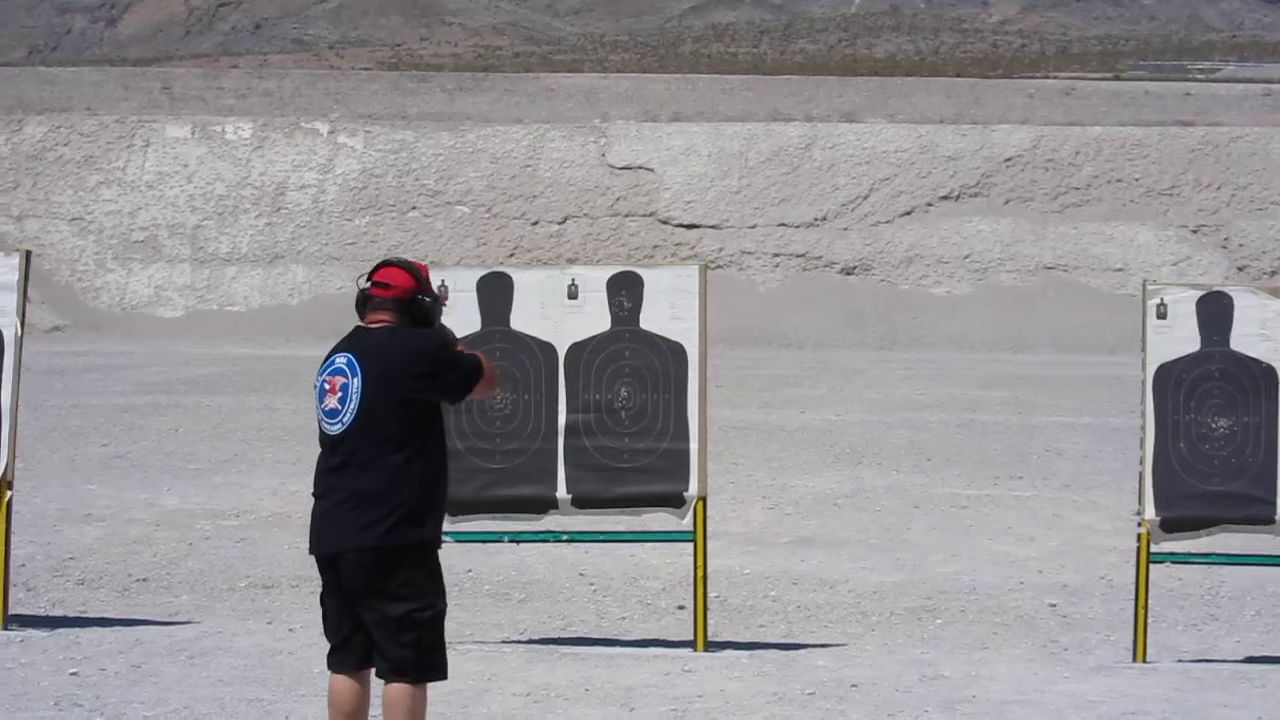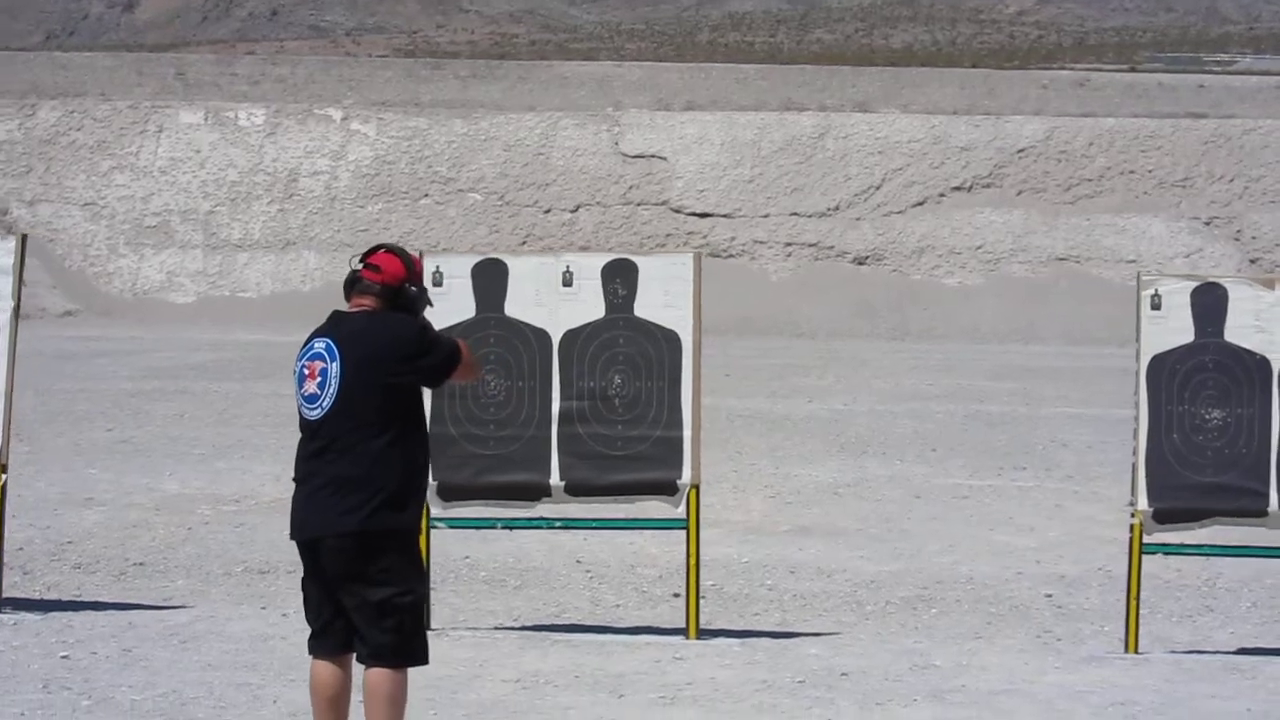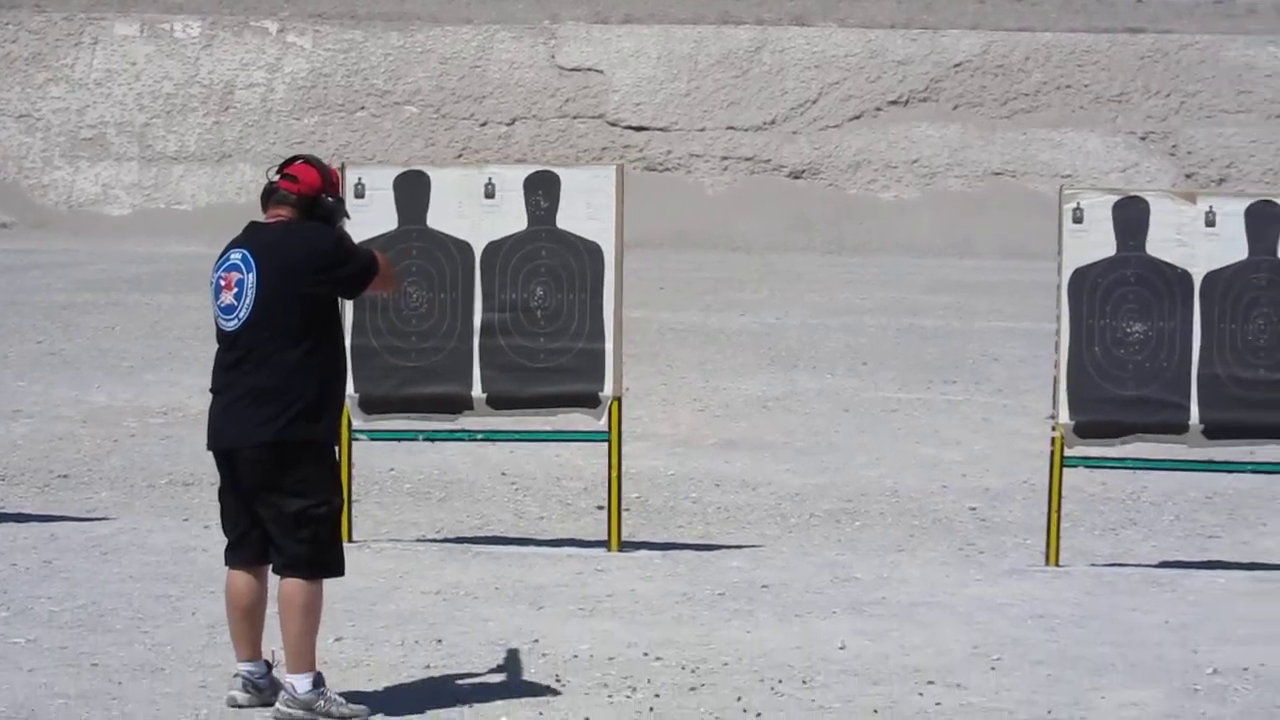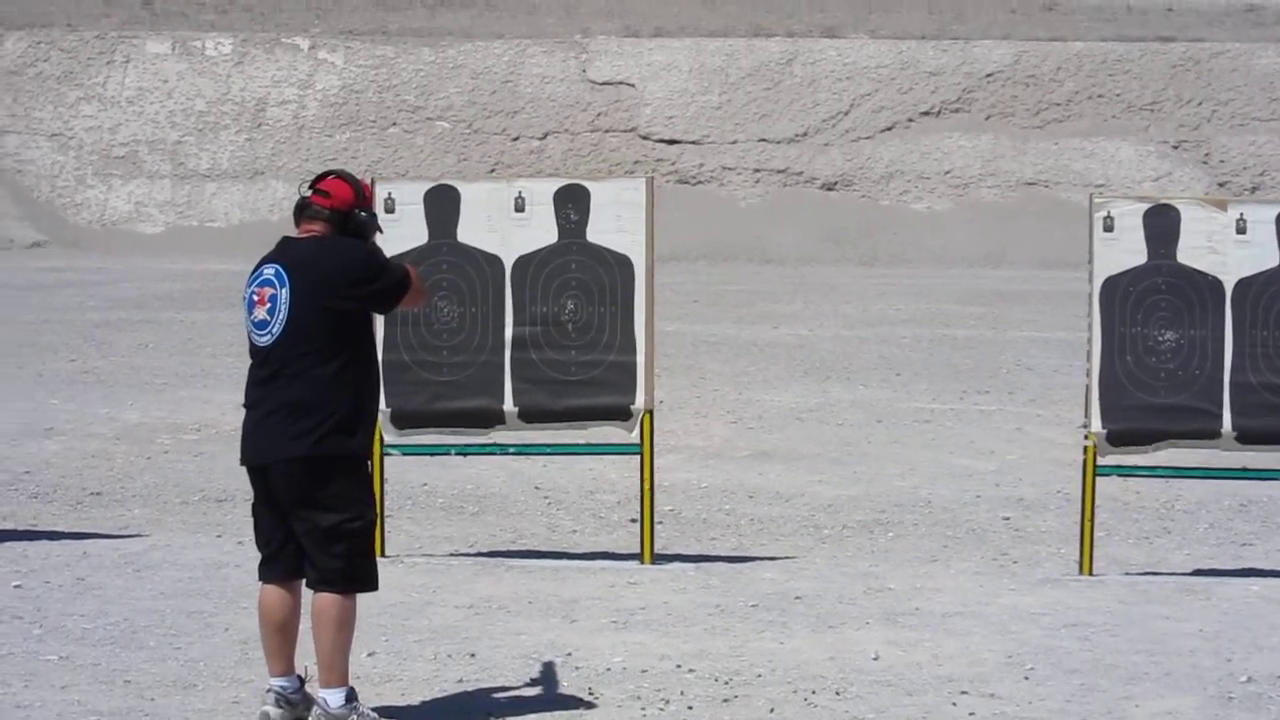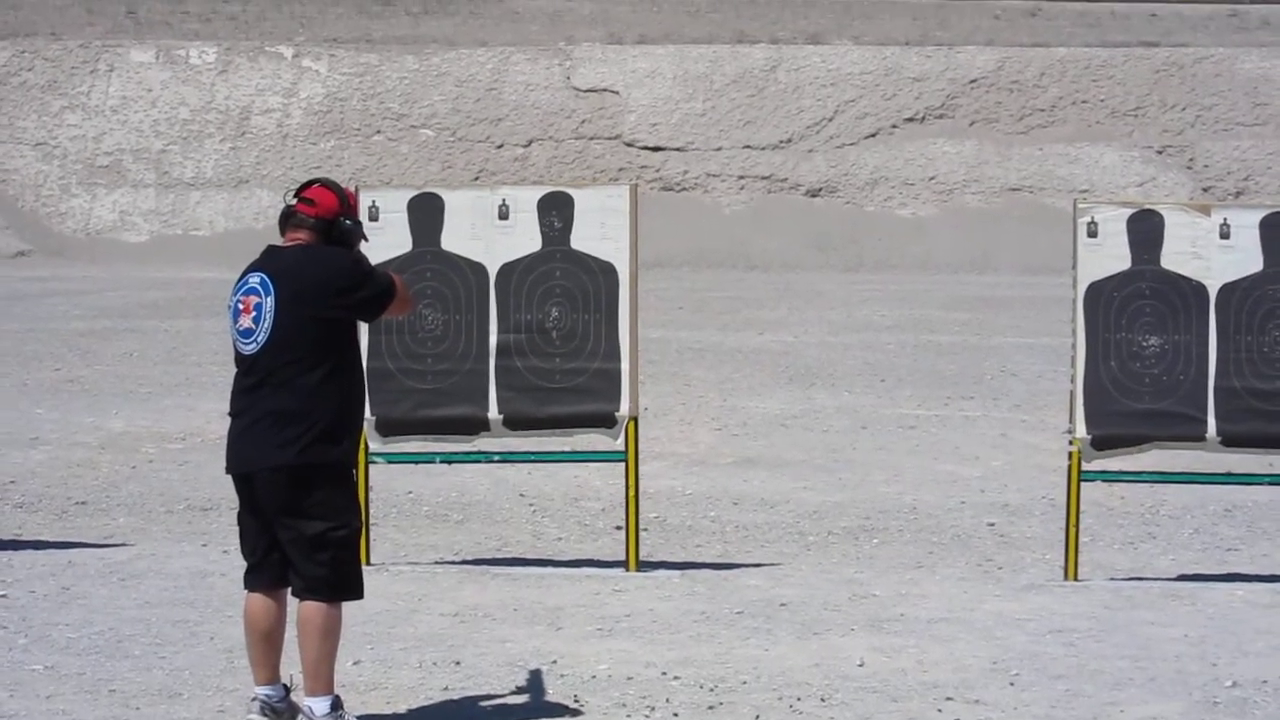
dt=0.5s
person 1, frame 1
left shoulder: (338, 355)
right shoulder: (418, 350)
right elbow: (487, 381)
right wrist: (447, 342)
left hip: (333, 537)
right hip: (392, 540)
left knee: (348, 661)
right knee: (407, 667)
person 1, frame 2
left shoulder: (317, 340)
right shoulder: (397, 334)
right elbow: (466, 367)
right wrist: (424, 330)
left hip: (314, 522)
right hip: (373, 526)
left knee: (329, 647)
right knee: (387, 653)
person 1, frame 3
left shoulder: (234, 251)
right shoulder: (314, 244)
right elbow: (384, 279)
right wrist: (342, 241)
left hip: (231, 430)
right hip: (289, 434)
left knee: (246, 556)
right knee: (302, 560)
person 1, frame 4
left shoulder: (267, 266)
right shoulder: (346, 259)
right elbow: (415, 293)
right wrist: (375, 257)
left hip: (265, 445)
right hip: (322, 449)
left knee: (279, 571)
right knee: (336, 574)
person 1, frame 5
left shoulder: (253, 274)
right shoulder: (331, 268)
right elbow: (400, 301)
right wrist: (361, 265)
left hip: (250, 453)
right hip: (306, 457)
left knee: (265, 579)
right knee: (321, 584)
